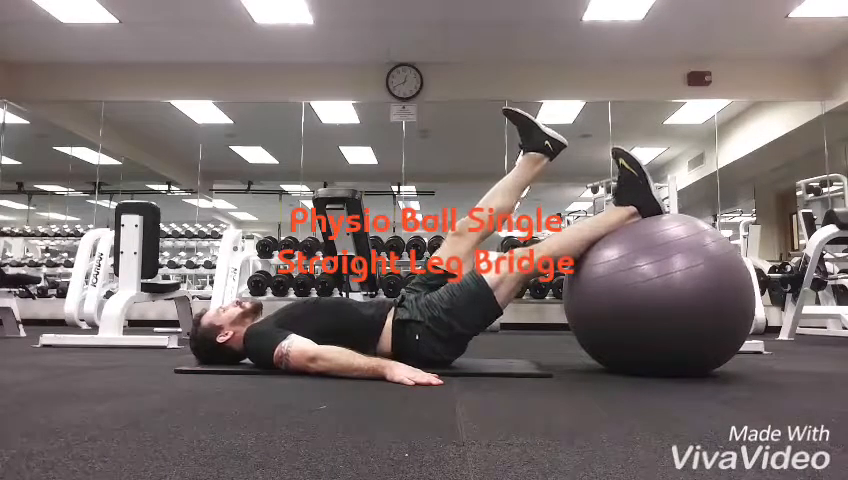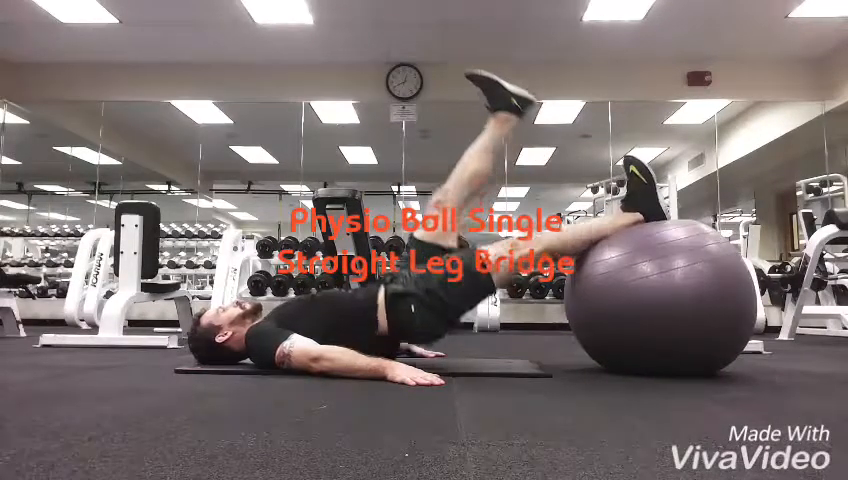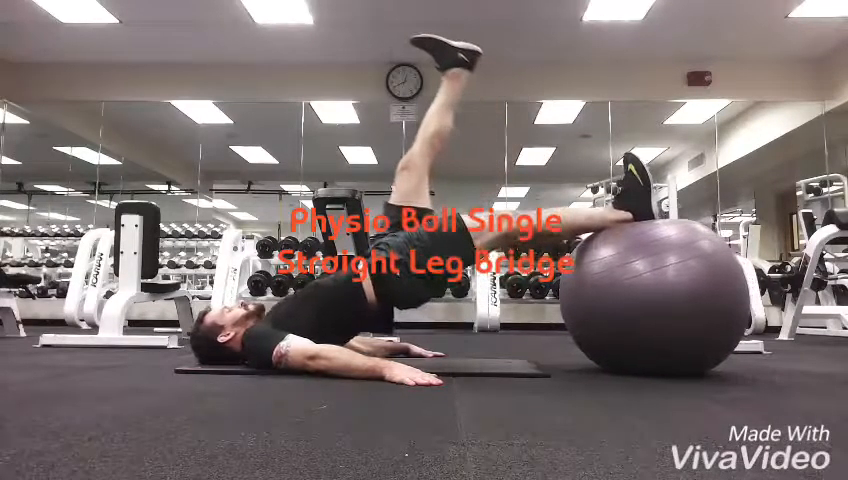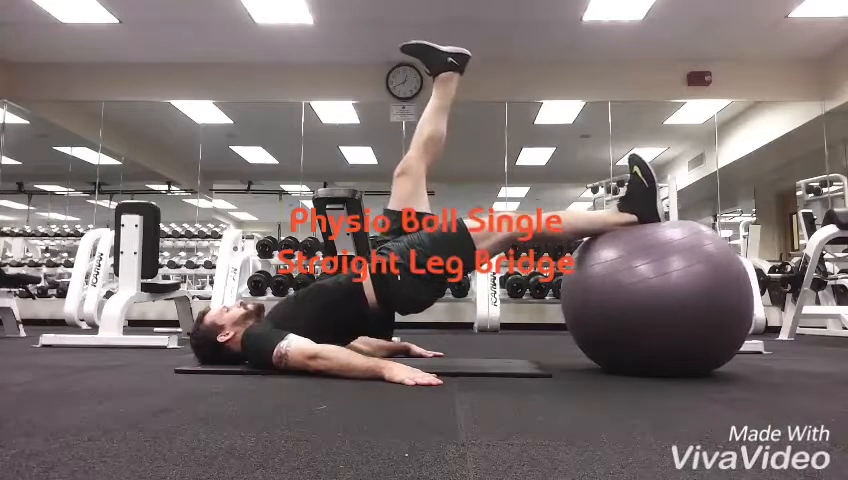
dt=0.4s
person 1, frame 1
left shoulder: (272, 327)
right shoulder: (259, 340)
right elbow: (314, 357)
right wrist: (388, 367)
left hip: (406, 311)
right hip: (418, 333)
left knee: (463, 233)
right knee: (522, 258)
left ankle: (536, 152)
right ankle: (629, 210)
person 1, frame 2
left shoulder: (271, 326)
right shoulder: (260, 341)
right elbow: (314, 357)
right wrist: (388, 367)
left hip: (402, 293)
right hip: (410, 305)
left knee: (445, 202)
right knee: (523, 246)
left ankle: (505, 112)
right ankle: (633, 216)
person 1, frame 3
left shoulder: (271, 327)
right shoulder: (260, 341)
left elbow: (342, 339)
right elbow: (313, 356)
right wrist: (387, 369)
left hip: (386, 259)
right hip: (398, 269)
left knee: (413, 165)
right knee: (512, 222)
left ankle: (455, 70)
right ankle: (624, 214)
person 1, frame 4
left shoulder: (270, 326)
right shoulder: (258, 342)
left elbow: (344, 340)
right elbow: (312, 356)
right wrist: (386, 368)
left hip: (387, 264)
right hip: (398, 276)
left knee: (410, 170)
right knee: (512, 226)
left ankle: (445, 76)
right ankle: (629, 215)
